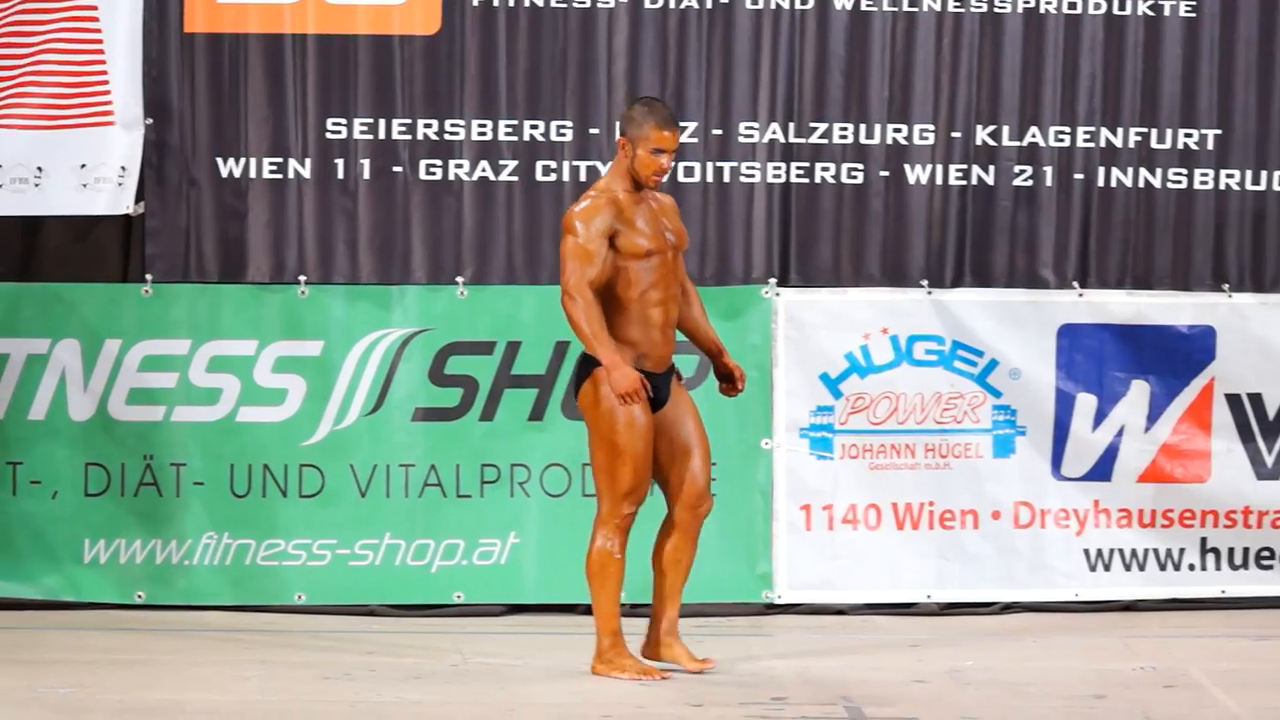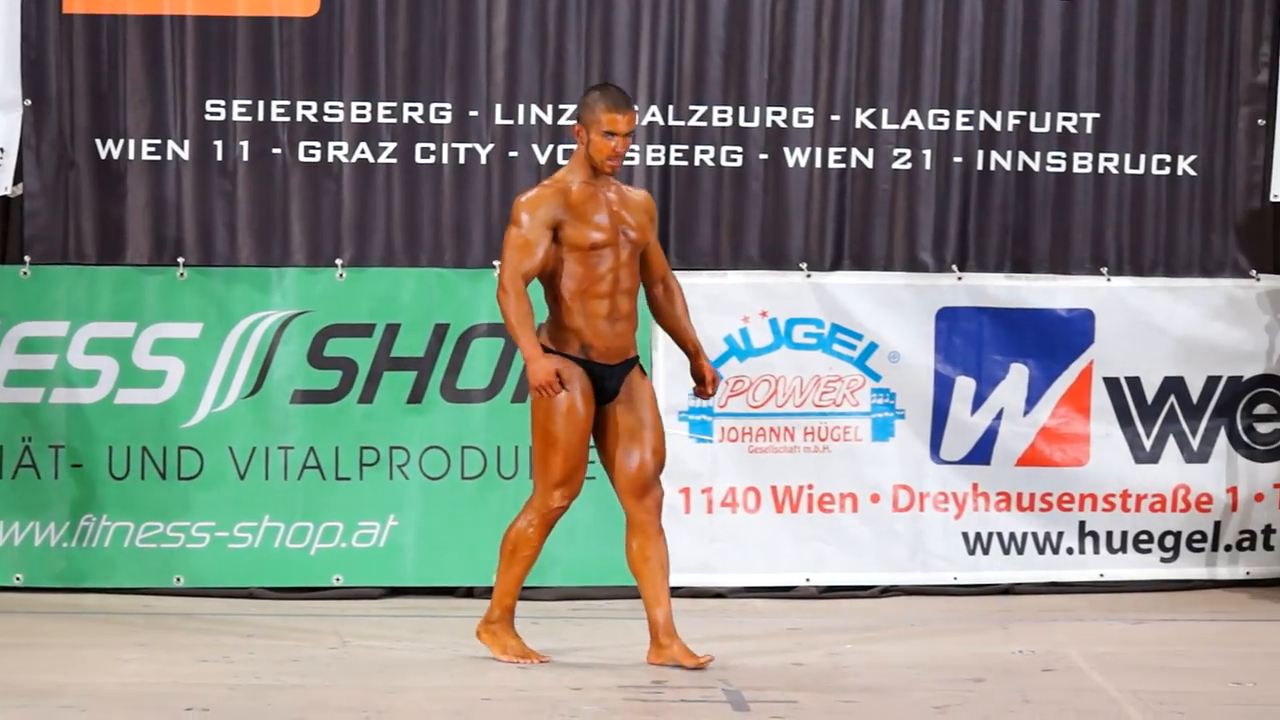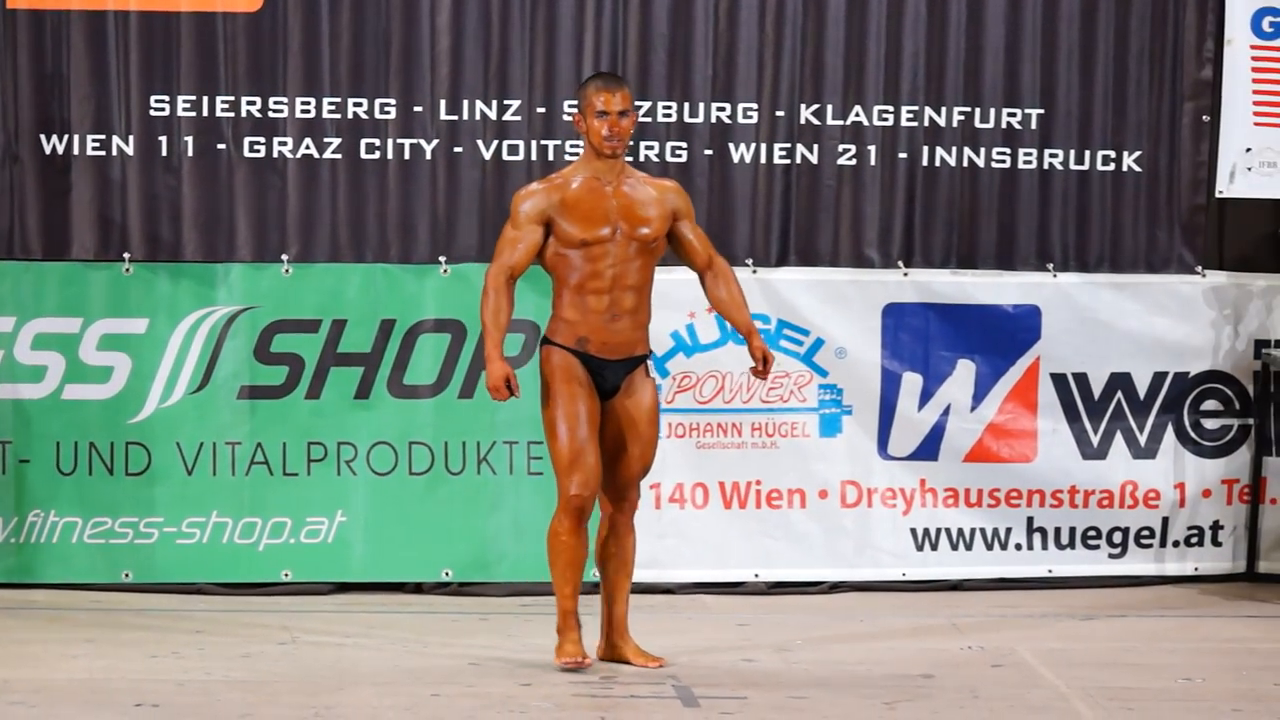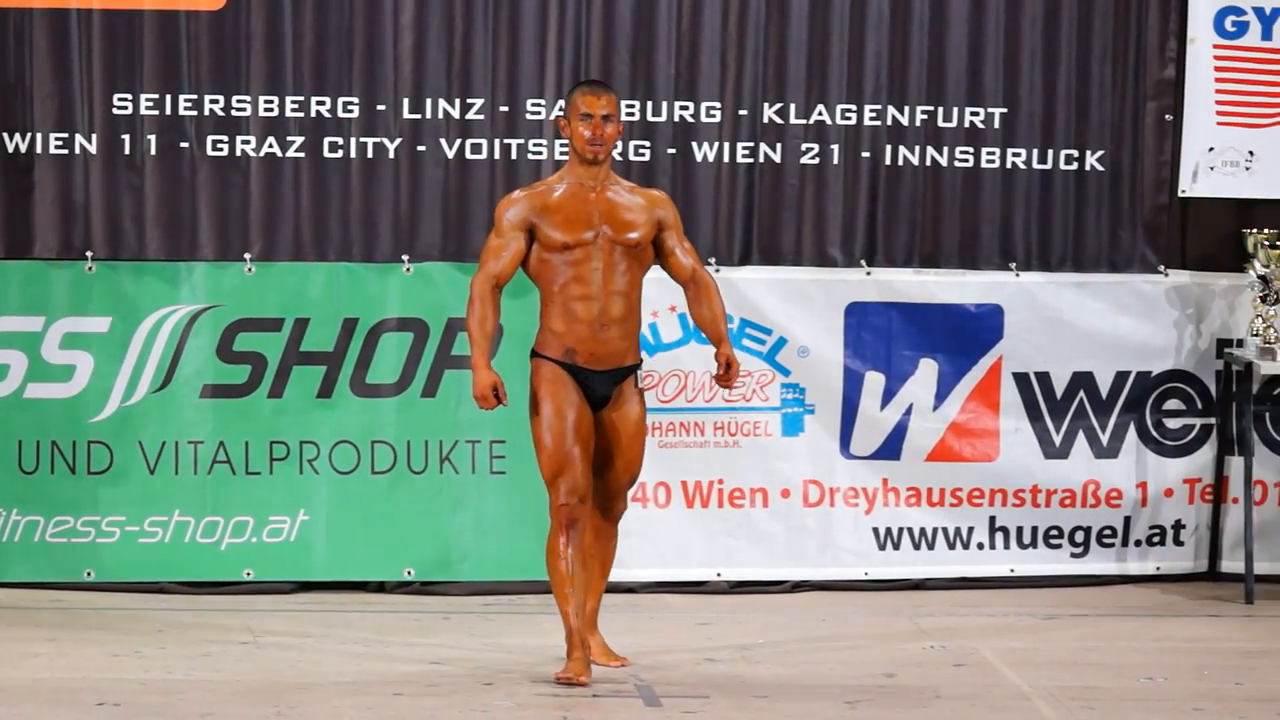
dt=0.3s
person 1, frame 1
left shoulder: (663, 207)
right shoulder: (593, 211)
right elbow: (576, 292)
left wrist: (717, 352)
right wrist: (611, 361)
left hip: (662, 378)
right hip: (615, 381)
left knee: (694, 501)
right knee: (620, 511)
left ankle: (663, 634)
right ankle: (608, 649)
person 1, frame 2
left shoulder: (637, 202)
right shoulder: (544, 202)
left elbow: (660, 281)
right elbow: (512, 282)
left wrist: (696, 351)
right wrist: (530, 353)
left hip: (627, 371)
right hip: (567, 367)
left knee: (646, 503)
right knee: (553, 501)
left ankle: (663, 636)
right ankle: (497, 622)
person 1, frame 3
left shoulder: (664, 196)
right shoulder: (544, 197)
left elbow: (709, 266)
right elbow: (501, 275)
left wrist: (749, 332)
right wrist: (494, 354)
left hip: (634, 368)
right hip: (570, 360)
left knee: (622, 502)
right knee: (578, 494)
left ankle: (615, 634)
right ankle: (566, 626)
person 1, frame 4
left shoulder: (652, 205)
right shoulder: (527, 205)
left elbow: (695, 278)
right elbow: (487, 283)
left wrist: (721, 342)
right wrist: (481, 362)
left hip: (624, 379)
right hip: (558, 373)
left knee: (608, 509)
right knee: (569, 508)
left ankle: (591, 627)
right ankle: (577, 648)
